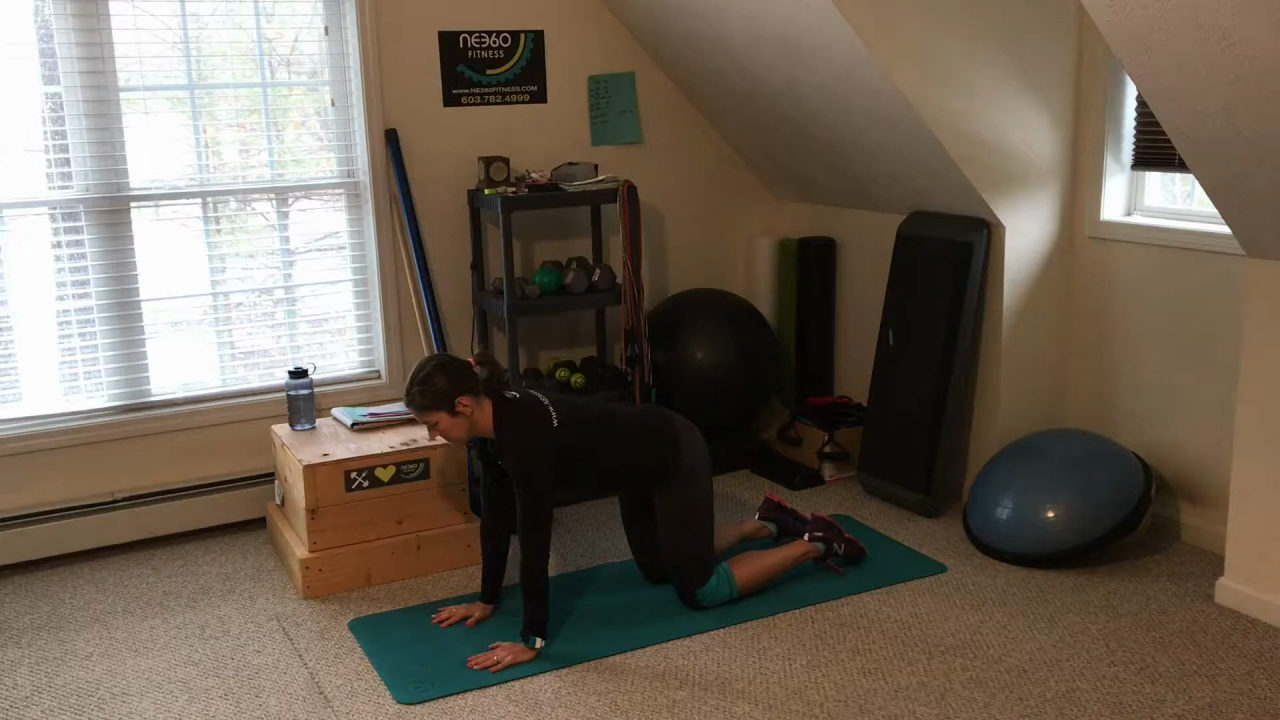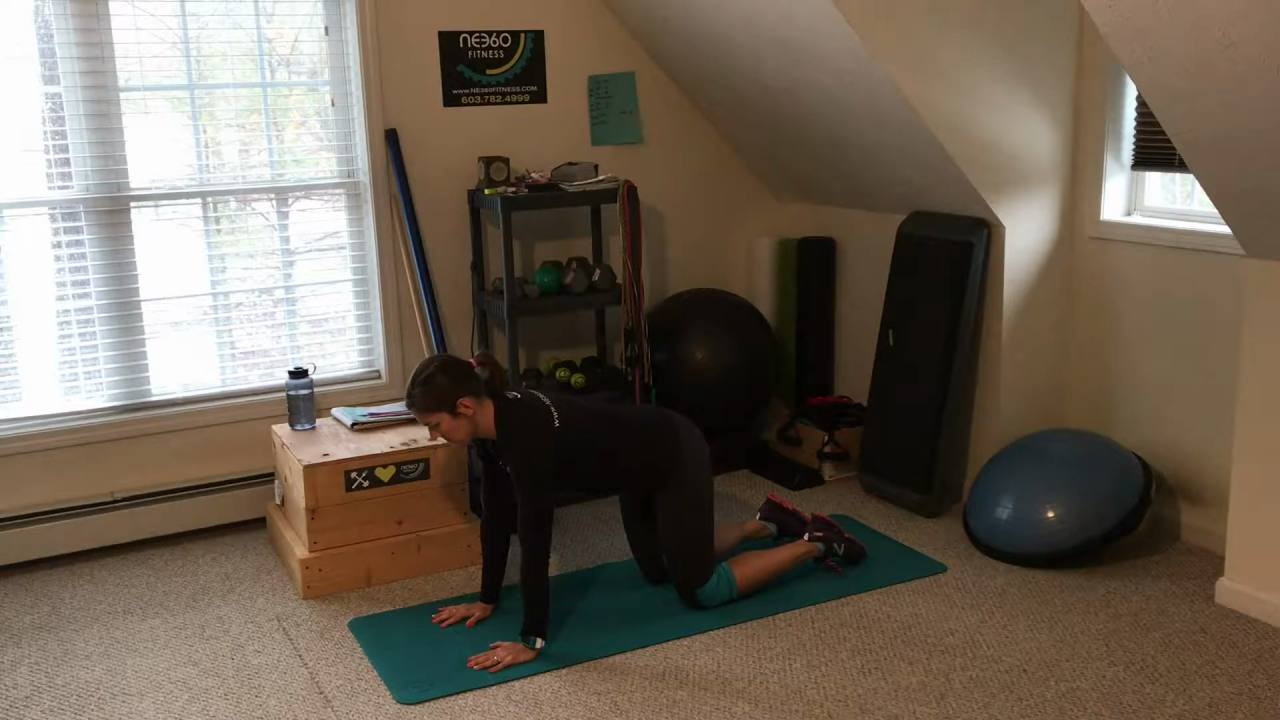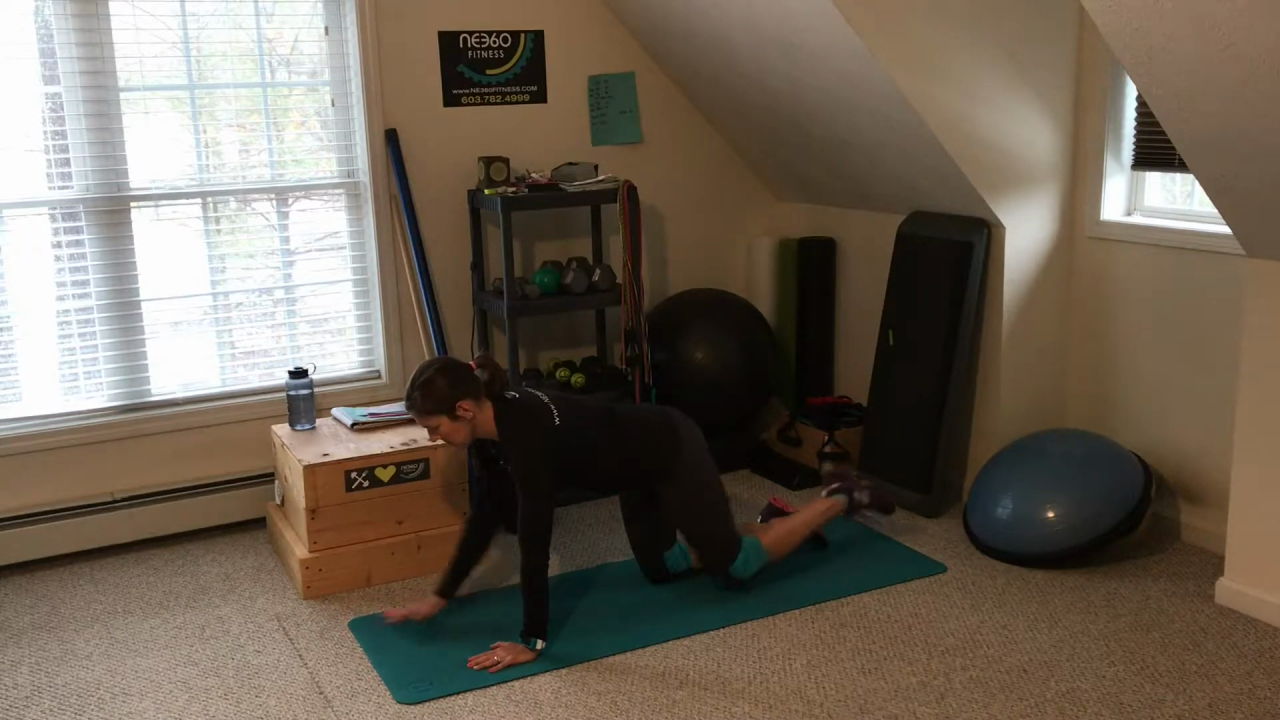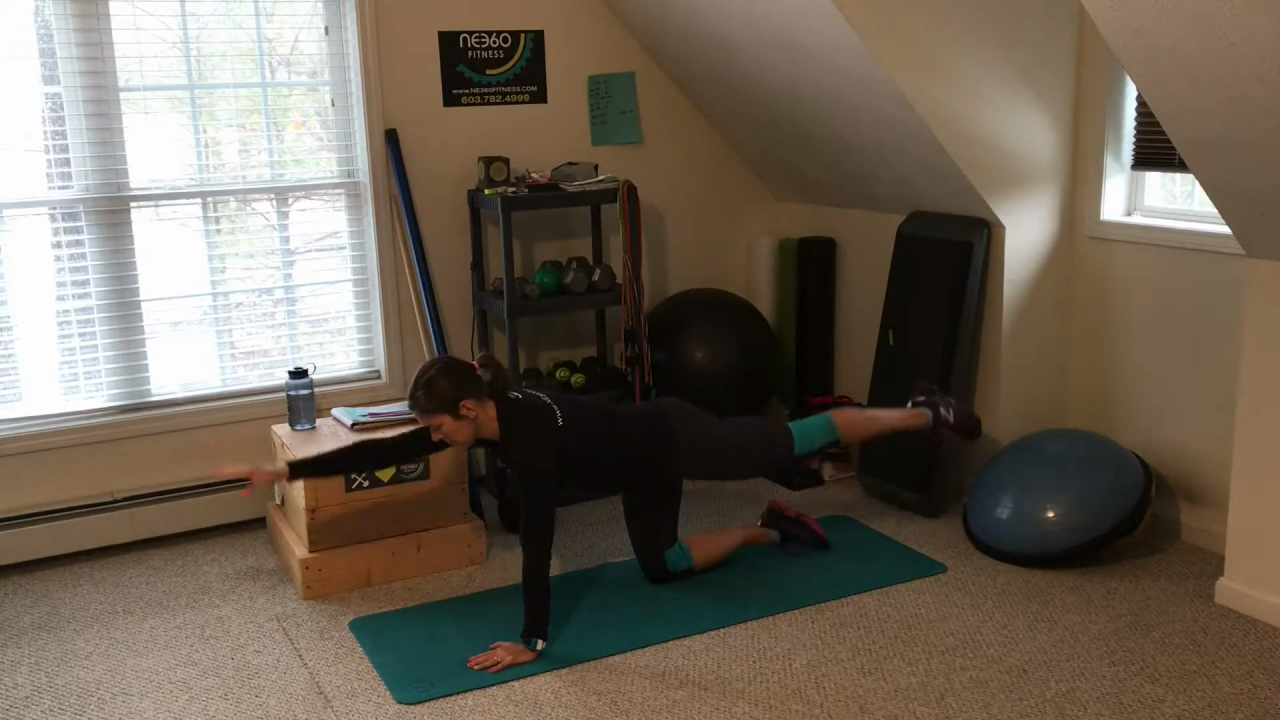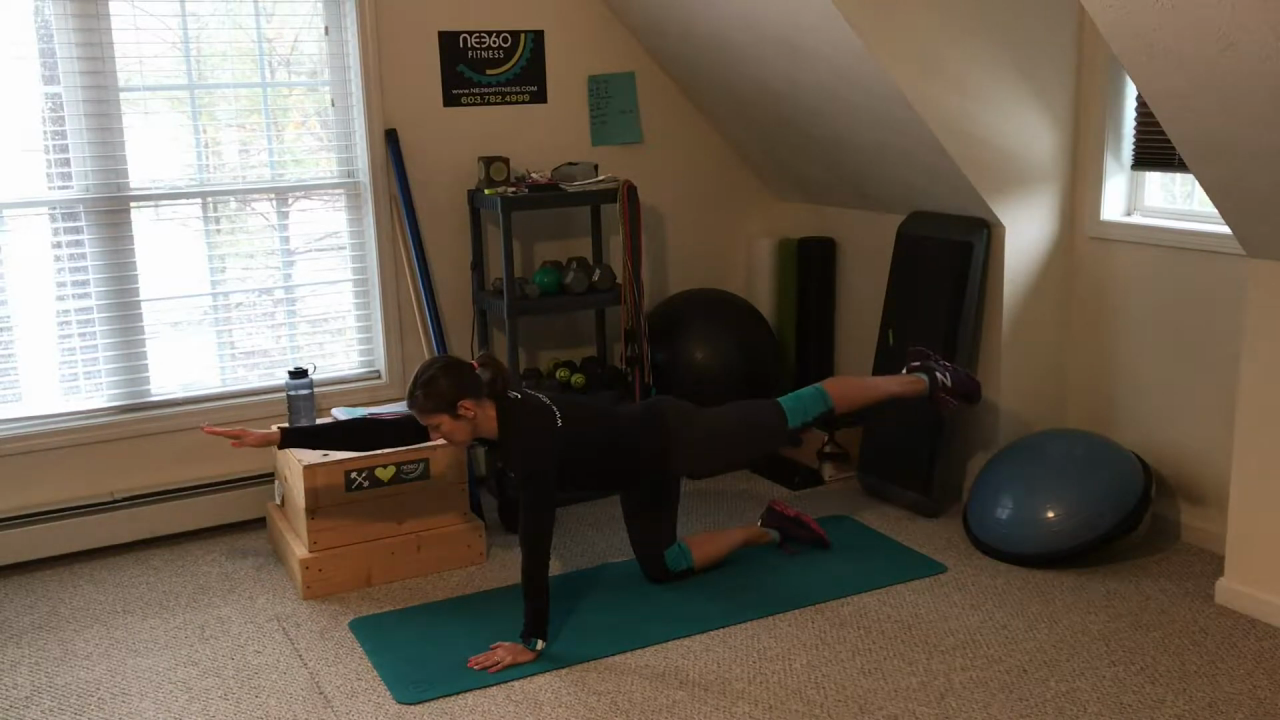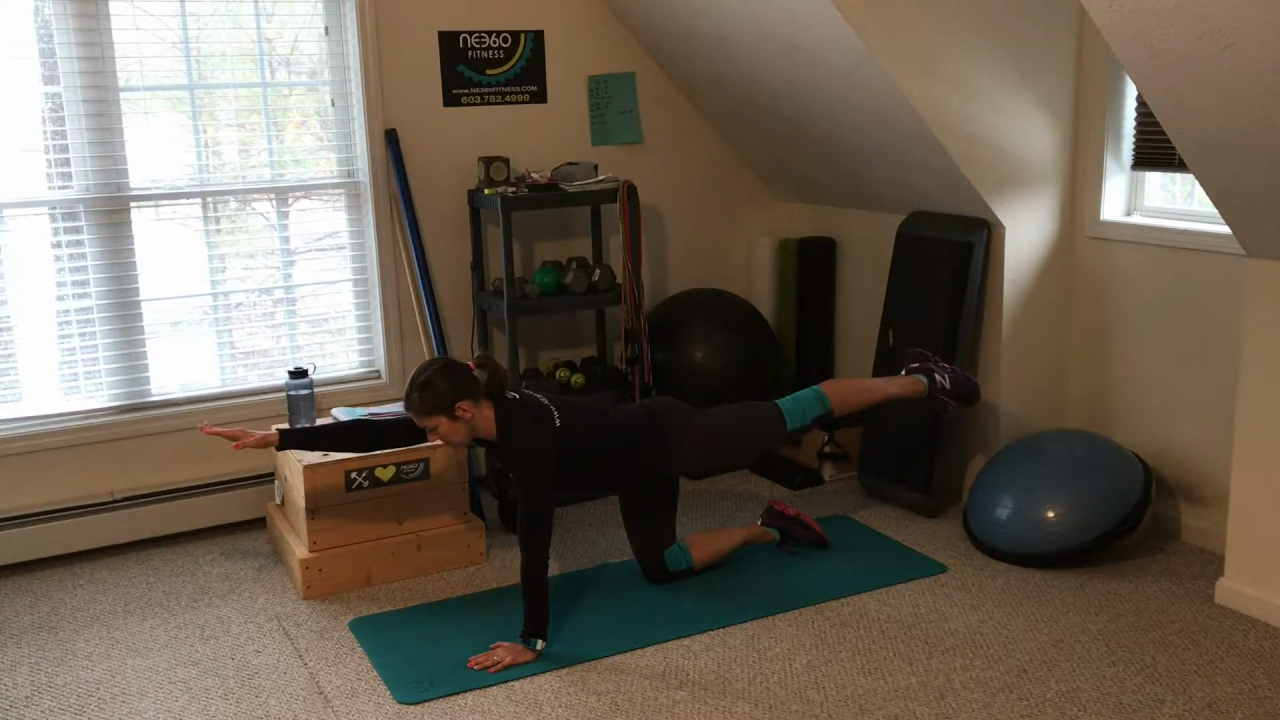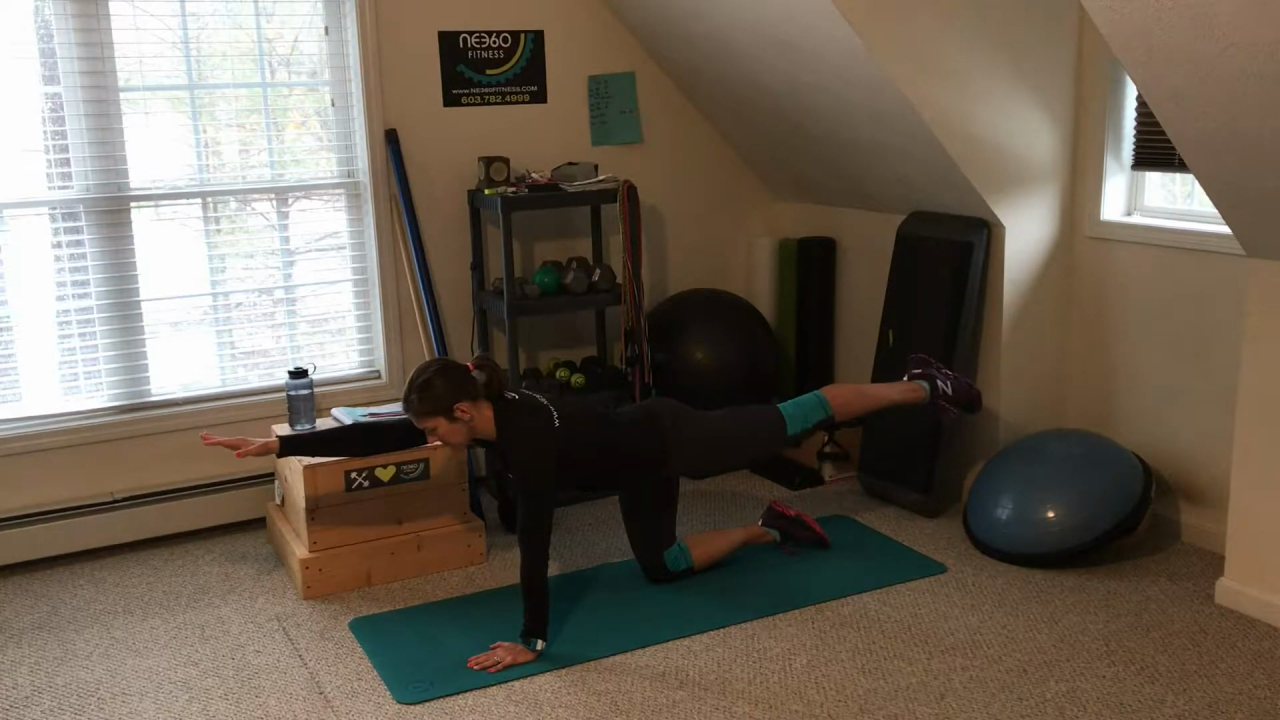
dt=0.5s
person 1, frame 1
left shoulder: (525, 431)
right shoulder: (494, 421)
left elbow: (533, 537)
right elbow: (497, 516)
left wrist: (532, 641)
right wrist: (486, 599)
left hip: (674, 455)
right hip: (641, 460)
left knee: (699, 590)
right knee: (658, 570)
left ankle: (816, 543)
right ankle: (766, 523)
person 1, frame 2
left shoulder: (526, 431)
right shoulder: (491, 425)
left elbow: (534, 538)
right elbow: (497, 517)
left wrist: (532, 640)
right wrist: (486, 599)
left hip: (675, 456)
right hip: (642, 461)
left knee: (699, 590)
right knee: (658, 570)
left ankle: (816, 544)
right ankle: (766, 522)
person 1, frame 3
left shoulder: (528, 433)
right shoulder: (491, 425)
left elbow: (533, 538)
right elbow: (486, 518)
left wrist: (530, 640)
right wrist: (441, 595)
left hip: (670, 450)
right hip: (643, 461)
left knee: (734, 568)
right knee: (661, 568)
left ankle: (843, 497)
right ankle: (769, 519)
person 1, frame 4
left shoulder: (528, 433)
right shoulder: (478, 417)
left elbow: (537, 540)
right elbow: (388, 452)
left wrist: (532, 640)
right wrist: (286, 470)
left hip: (676, 442)
right hip: (647, 461)
left knee: (798, 441)
right knee: (661, 567)
left ankle: (926, 414)
right ankle: (769, 528)
person 1, frame 5
left shoulder: (529, 432)
right shoulder: (479, 412)
left elbow: (536, 537)
right elbow: (379, 432)
left wrist: (531, 641)
right wrist: (277, 435)
left hip: (674, 440)
right hip: (643, 463)
left knee: (797, 409)
right knee: (661, 566)
left ankle: (922, 378)
right ankle: (769, 525)
person 1, frame 6
left shoulder: (527, 432)
right shoulder: (477, 414)
left elbow: (535, 537)
right elbow: (375, 433)
left wrist: (532, 641)
right wrist: (276, 437)
left hip: (671, 442)
right hip: (642, 465)
left knee: (794, 413)
right knee: (662, 567)
left ankle: (921, 381)
right ankle: (769, 528)
person 1, frame 7
left shoulder: (526, 433)
right shoulder: (474, 414)
left elbow: (534, 537)
right elbow: (376, 437)
left wrist: (531, 641)
right wrist: (275, 445)
left hip: (670, 442)
right hip: (642, 463)
left knee: (795, 417)
right knee: (662, 567)
left ankle: (921, 387)
right ankle: (769, 526)
